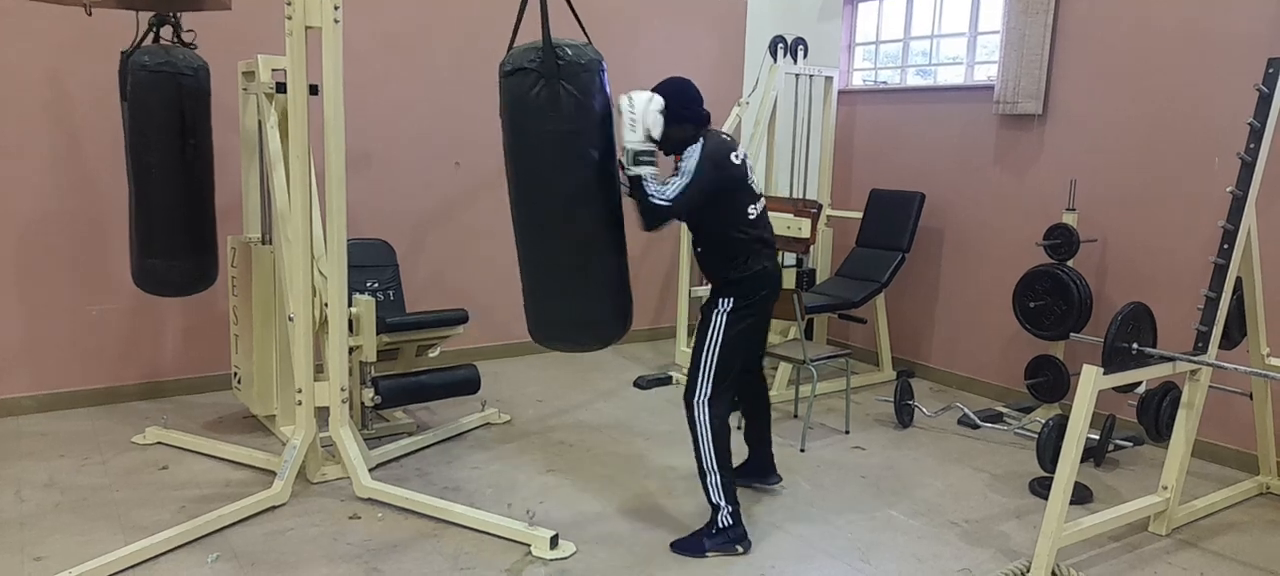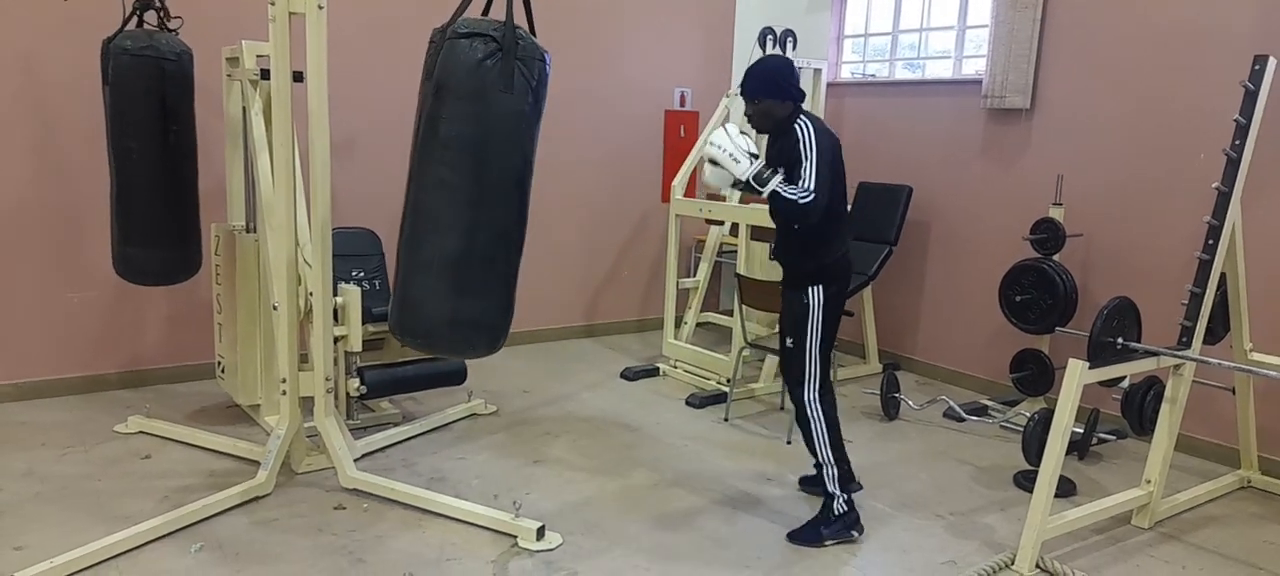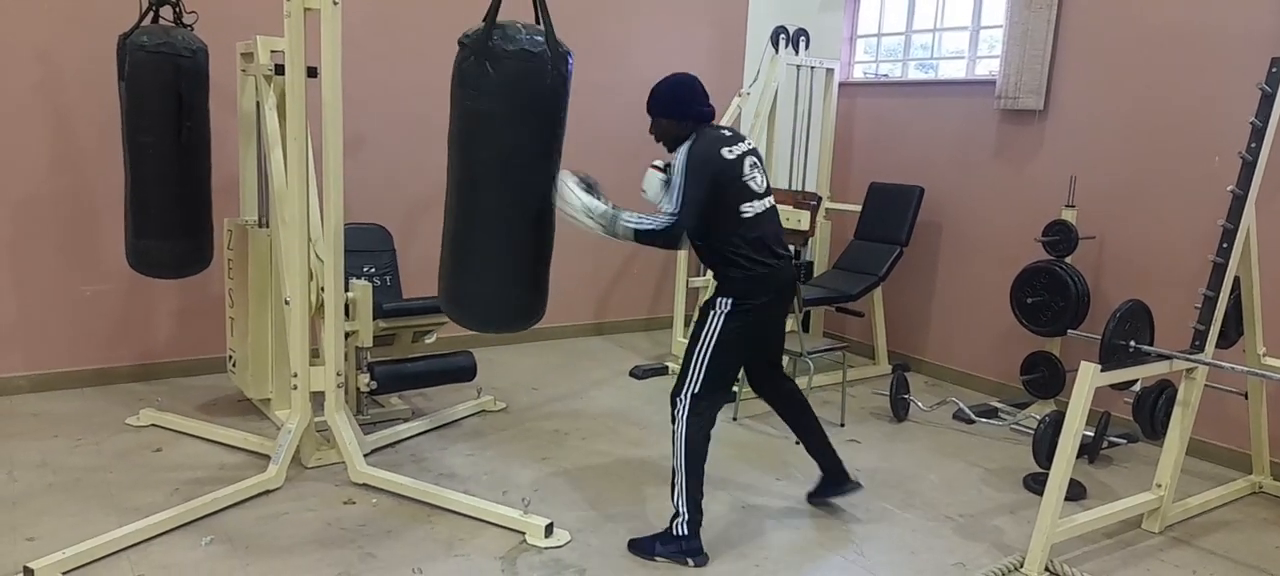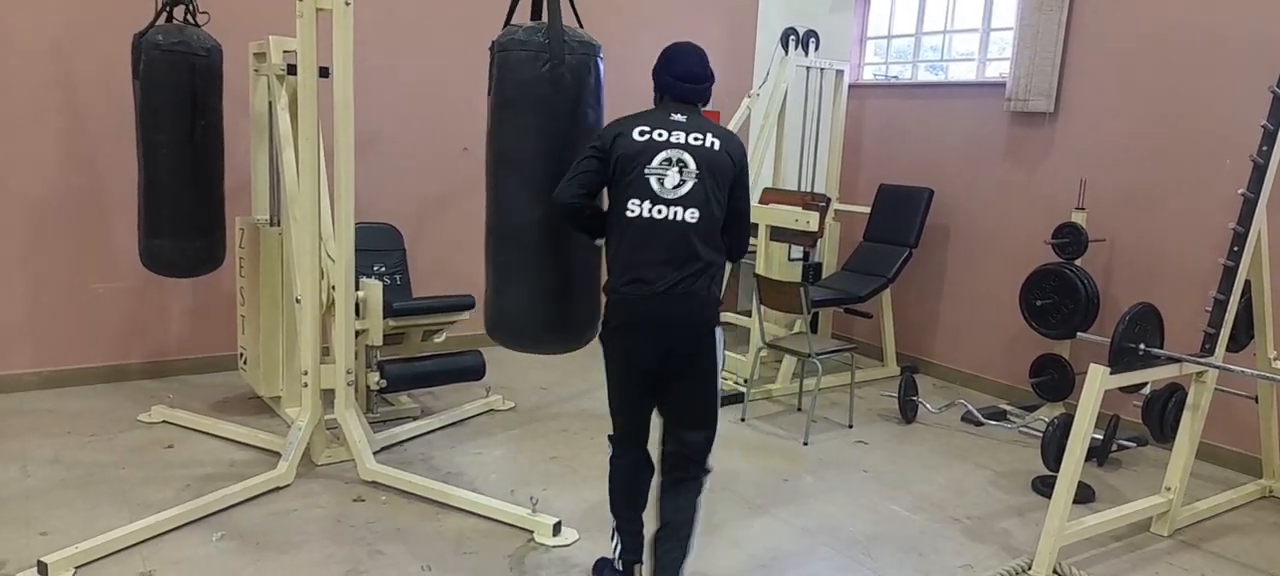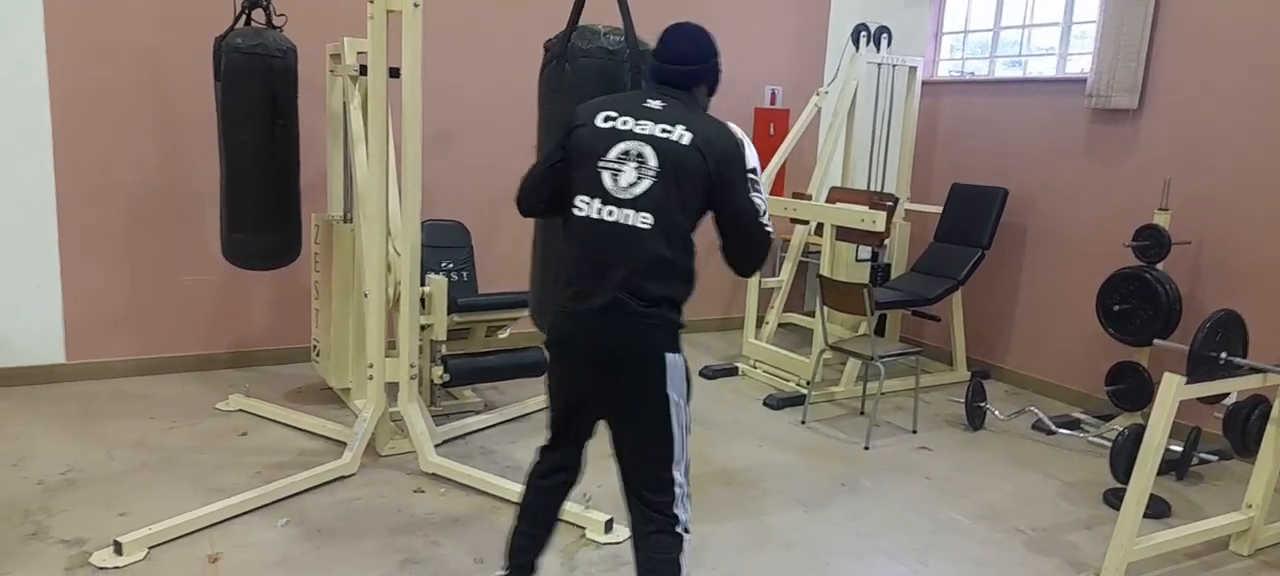
dt=1s
person 1, frame 1
left shoulder: (702, 157)
right shoulder: (717, 145)
left elbow: (655, 213)
right elbow: (680, 200)
left wrist: (636, 152)
right wrist: (645, 164)
left hip: (738, 290)
right hip: (761, 279)
left knee: (706, 399)
right knee: (746, 372)
left ankle: (726, 526)
right ankle: (761, 462)
person 1, frame 2
left shoulder: (810, 135)
right shoulder: (785, 136)
left elbow: (807, 205)
left wrist: (749, 170)
right wrist: (744, 164)
left hip: (819, 279)
right hip: (806, 274)
left knee: (806, 391)
right knee: (806, 378)
left ankle: (841, 510)
right ankle: (836, 474)
person 1, frame 3
left shoulder: (697, 152)
right shoulder: (737, 141)
left elbow: (669, 228)
left wrist: (597, 211)
right wrist: (671, 186)
left hip: (744, 294)
right hip: (774, 281)
left knee: (692, 403)
right knee: (770, 379)
left ankle: (684, 536)
right ankle: (833, 473)
person 1, frame 4
left shoulder: (620, 133)
right shoulder: (728, 148)
left elbow: (568, 201)
right elbow: (737, 245)
left hip: (627, 313)
right hip: (694, 319)
left knee: (627, 443)
right knee: (685, 461)
person 1, frame 5
left shoulder: (595, 115)
right shoulder: (715, 141)
left elbow: (531, 199)
right elbow: (747, 257)
right wrist: (752, 191)
left hip: (572, 326)
right hip: (644, 339)
left knee: (559, 455)
right knee: (658, 507)
